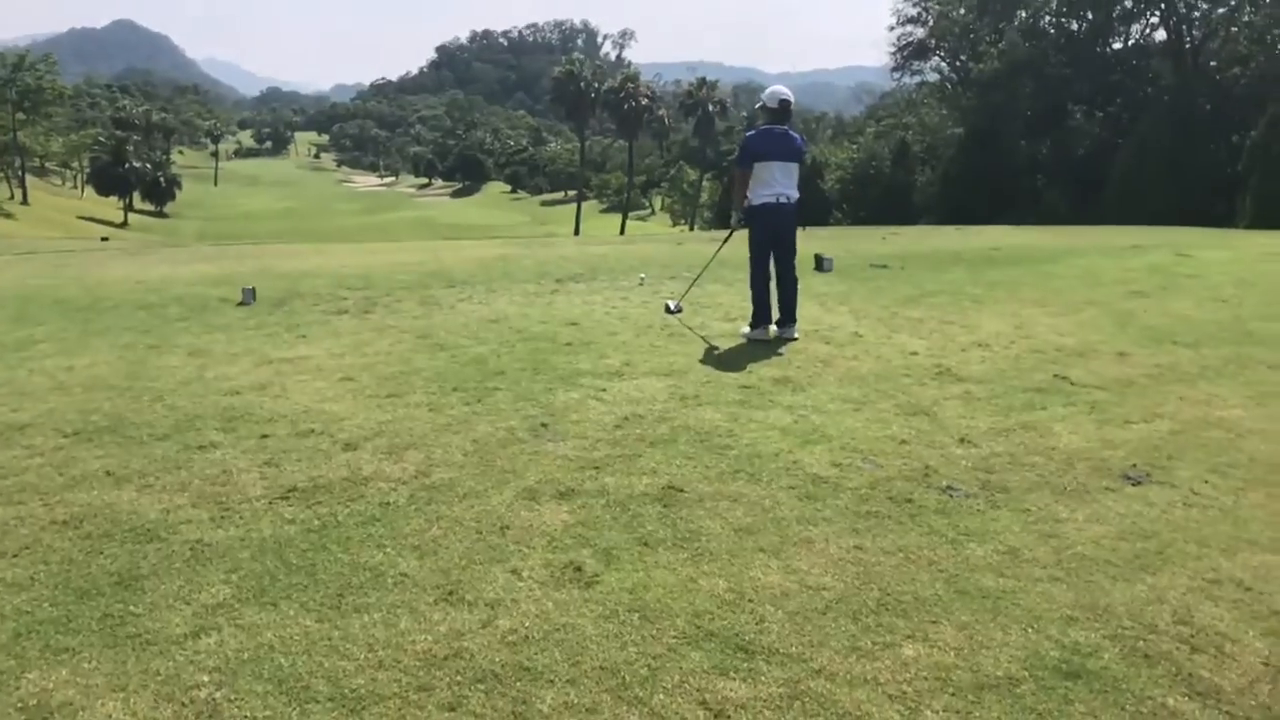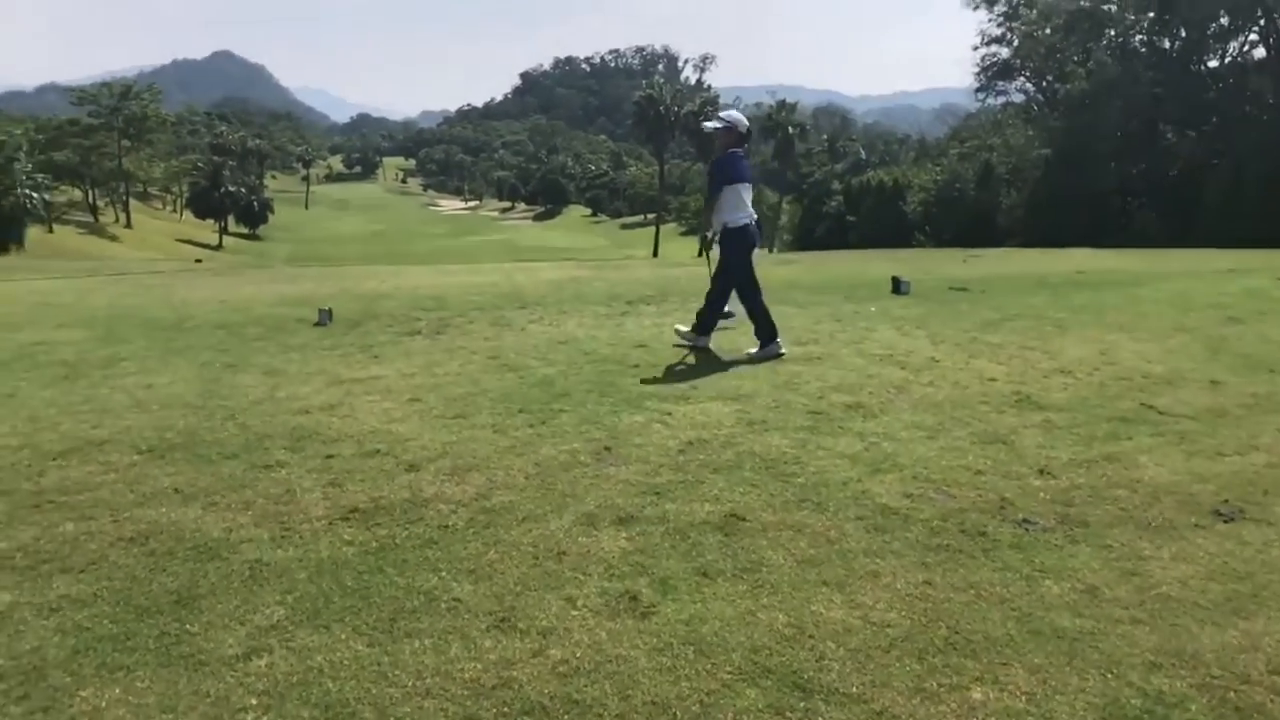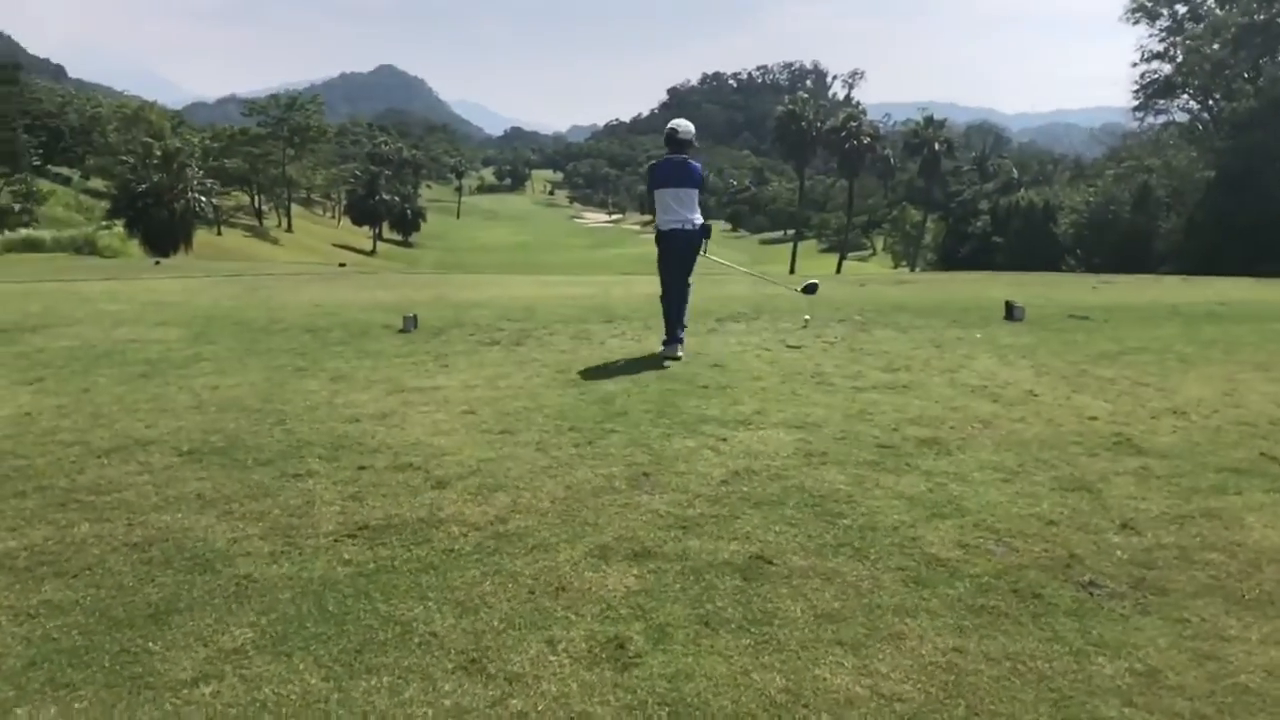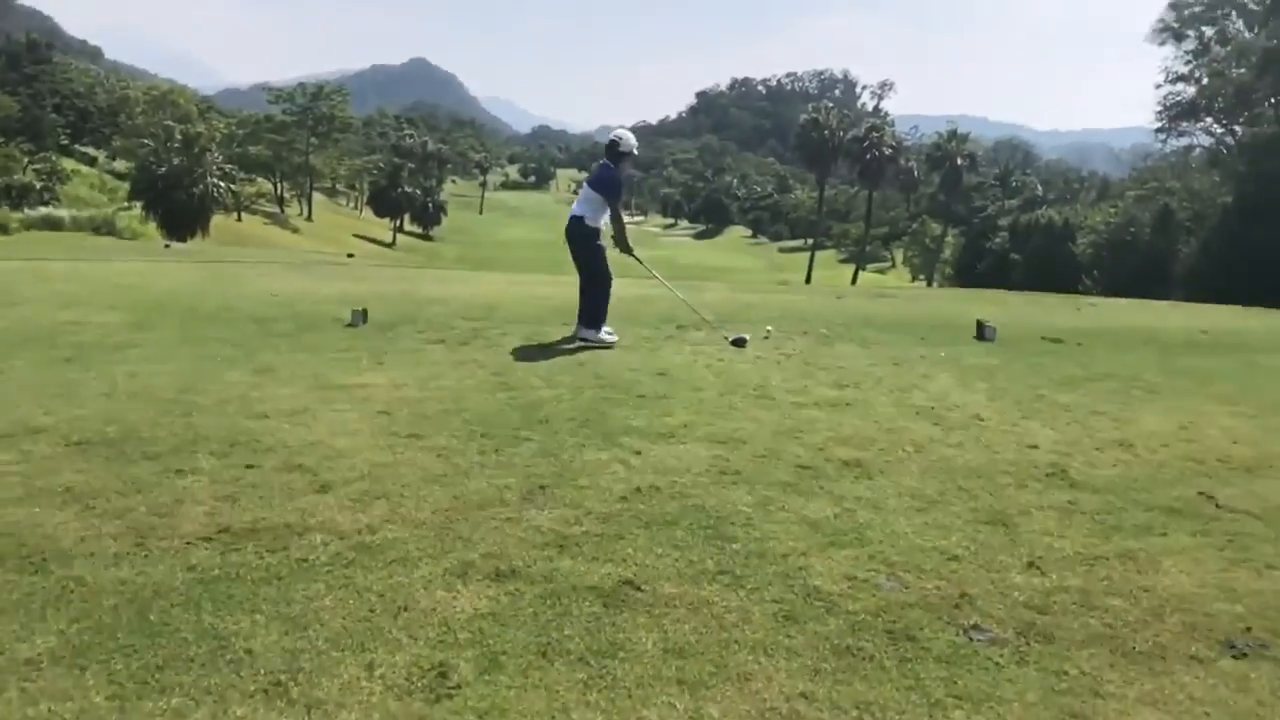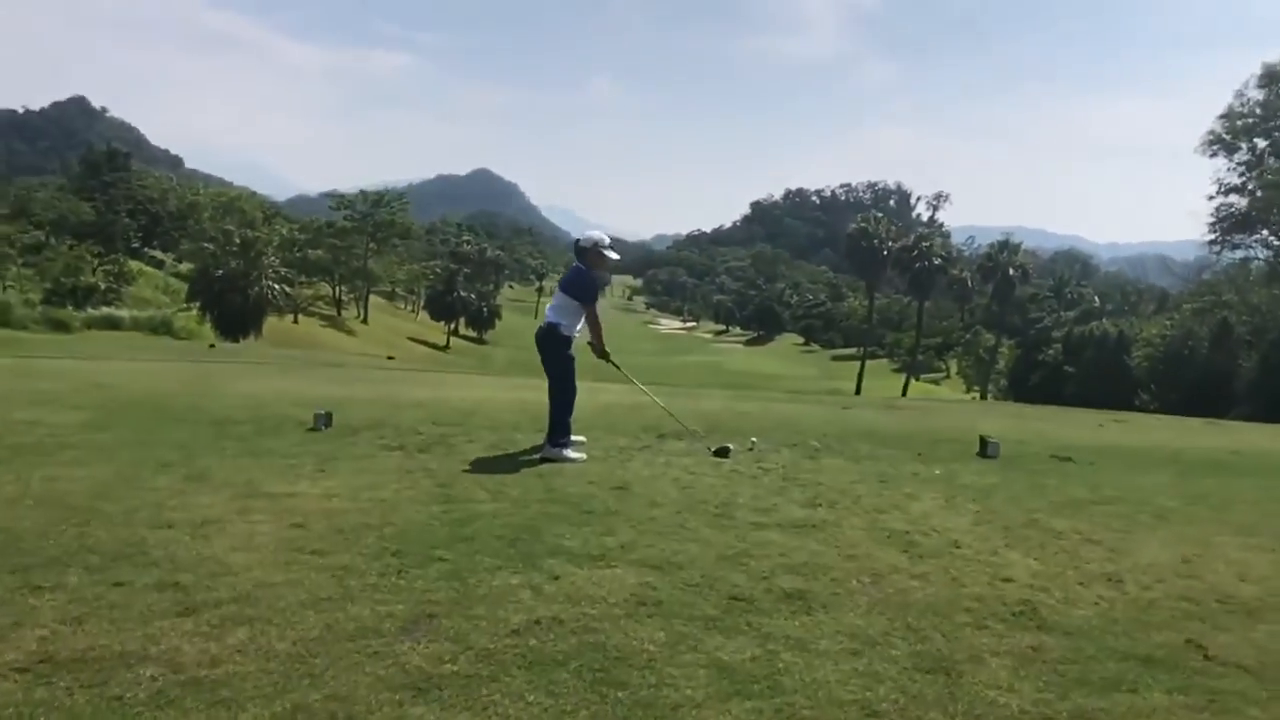
dt=1s
person 1, frame 1
left shoulder: (753, 140)
right shoulder: (797, 142)
left elbow: (741, 180)
right elbow: (797, 179)
left wrist: (737, 211)
left hip: (762, 210)
right hip: (788, 209)
left knee: (759, 269)
right knee: (787, 268)
left ankle: (760, 324)
right ankle: (788, 324)
person 1, frame 2
left shoulder: (723, 162)
right shoulder: (742, 161)
left elbow: (711, 201)
left wrist: (705, 231)
right wrist: (714, 229)
left hip: (735, 233)
right hip: (743, 229)
left knee: (746, 288)
right knee: (720, 284)
left ankle: (770, 341)
right ankle: (702, 332)
person 1, frame 3
left shoulder: (655, 169)
right shoulder: (696, 169)
left elbow: (654, 204)
right elbow: (697, 201)
left hip: (669, 234)
right hip: (693, 233)
left knee: (670, 290)
right knee: (682, 284)
left ankle: (673, 342)
right ankle: (677, 333)
person 1, frame 4
left shoulder: (602, 169)
right shoulder: (612, 177)
right elbow: (615, 213)
left wrist: (617, 236)
right wrist: (624, 242)
left hip: (578, 227)
right hip: (585, 230)
left knee: (589, 279)
right knee: (601, 279)
left ankle: (585, 323)
right ankle: (591, 327)
person 1, frame 5
left shoulder: (578, 274)
right shoulder: (585, 279)
left elbow: (587, 316)
right elbow: (592, 318)
left wrist: (595, 341)
right wrist: (601, 347)
left hip: (552, 334)
right hip: (556, 337)
left knee: (562, 388)
right knee: (565, 390)
left ankle: (558, 434)
right ankle: (555, 445)
